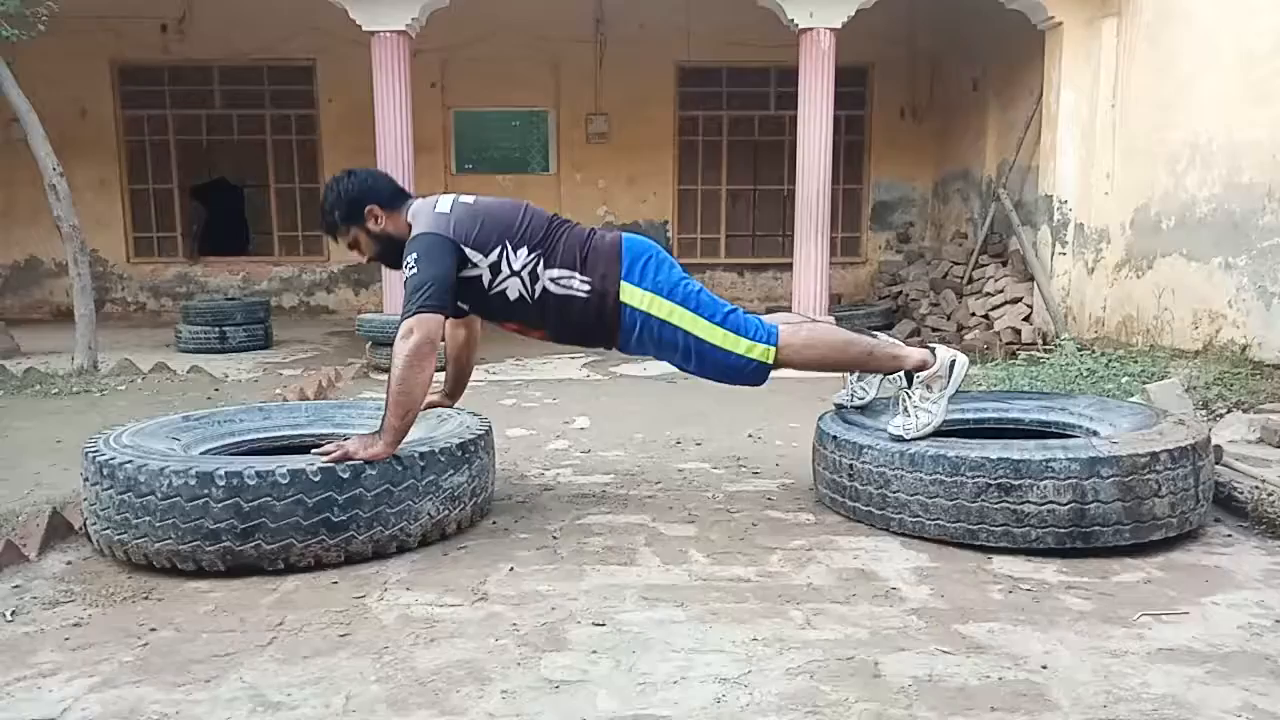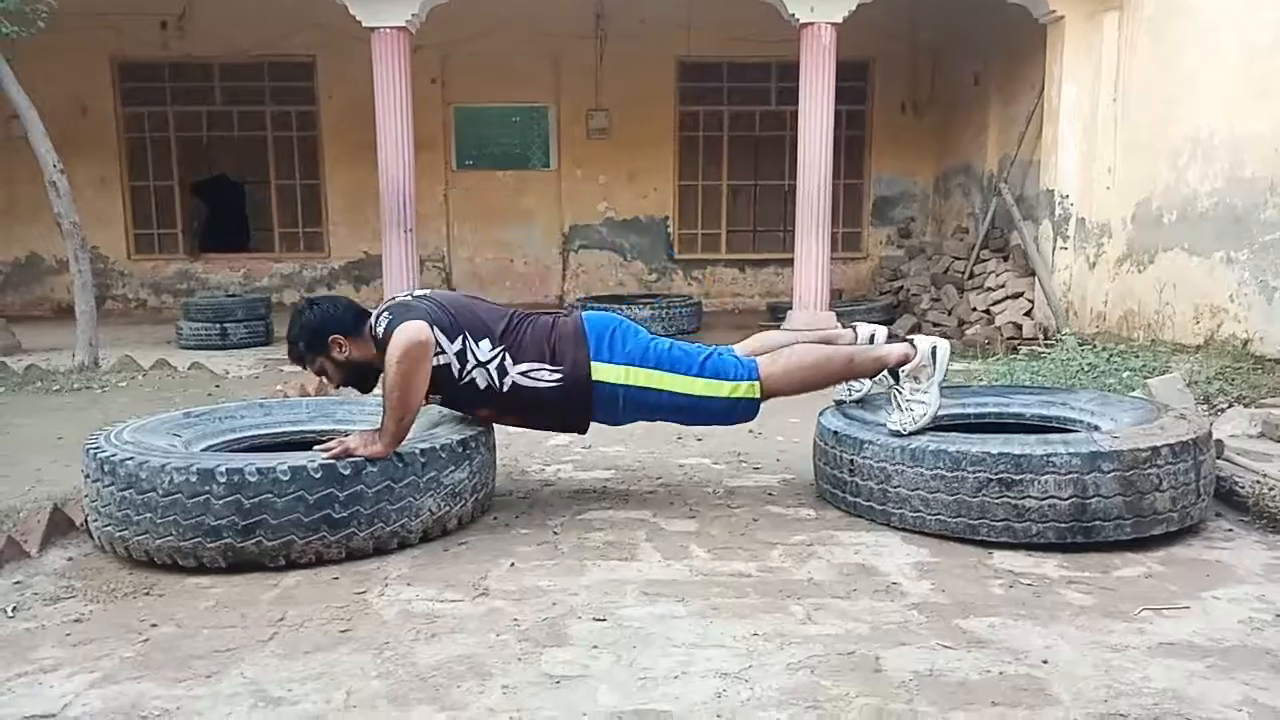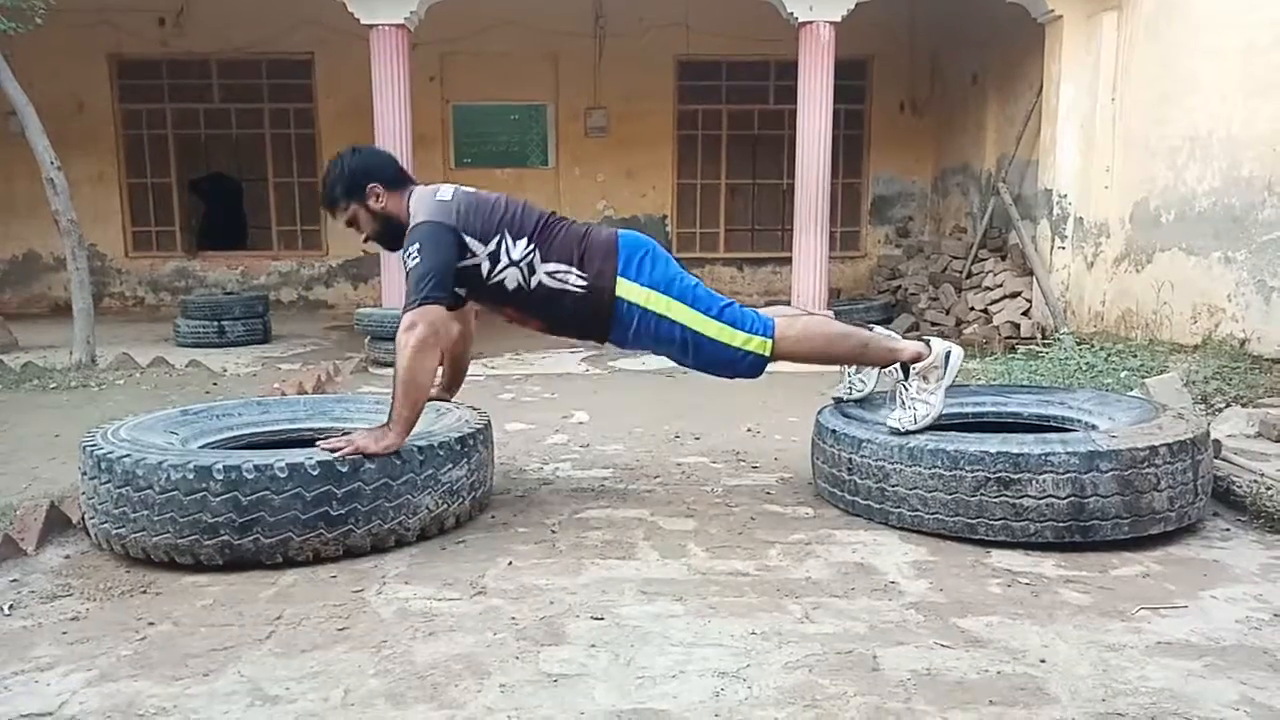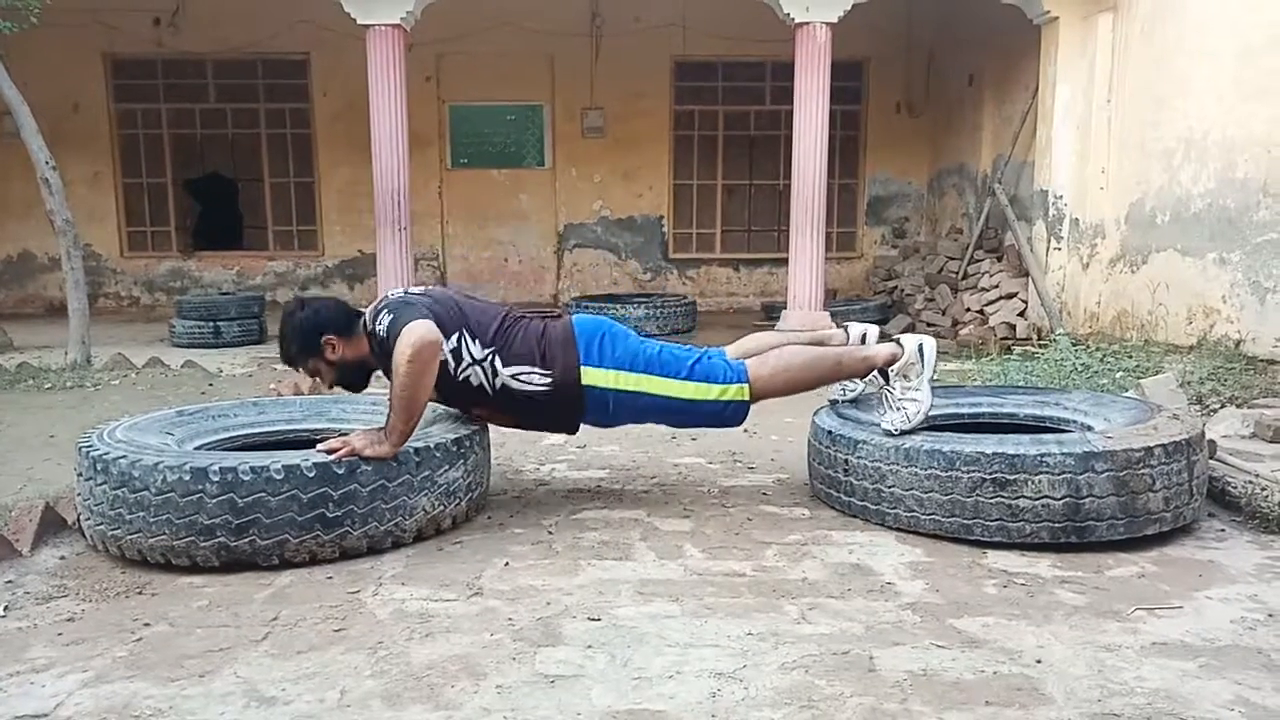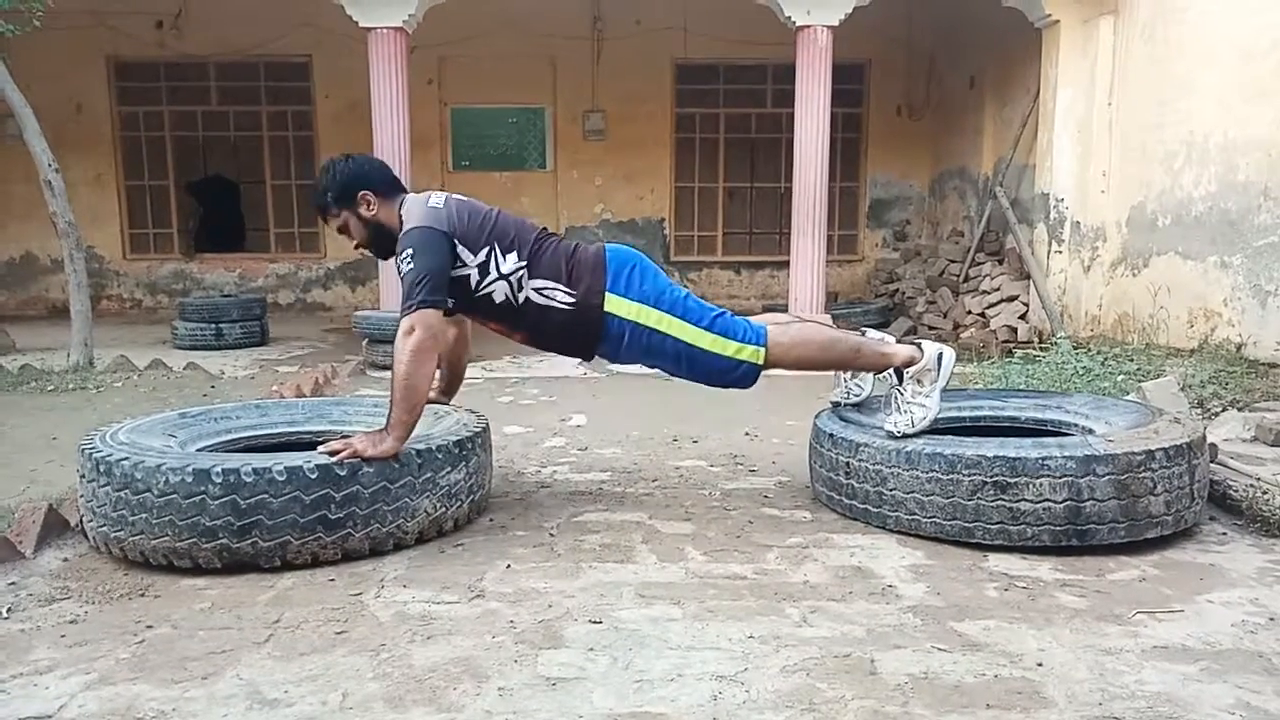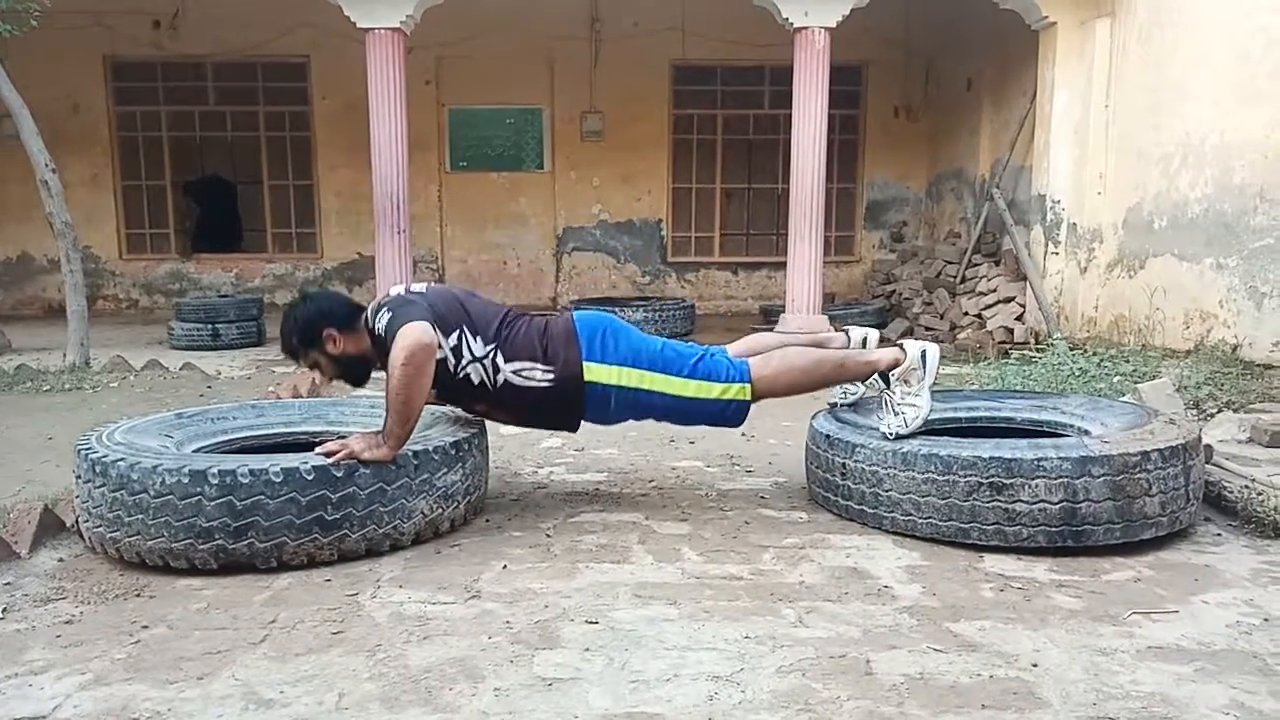
dt=0.5s
person 1, frame 1
left shoulder: (425, 238)
right shoulder: (442, 221)
left elbow: (418, 336)
right elbow: (464, 312)
left wrist: (386, 441)
right wrist: (451, 393)
left hip: (624, 288)
right hip: (616, 280)
left knee: (767, 347)
right knee: (750, 332)
left ankle: (924, 362)
right ankle: (880, 350)
person 1, frame 2
left shoulder: (391, 321)
right shoulder: (420, 312)
left elbow: (414, 345)
left wrist: (385, 440)
right wrist: (442, 392)
left hip: (596, 365)
right hip: (589, 348)
left knee: (754, 380)
right knee: (736, 358)
left ankle: (908, 356)
right ankle: (857, 338)
person 1, frame 3
left shoulder: (426, 226)
right shoulder: (441, 213)
left elbow: (419, 329)
right elbow: (458, 313)
left wrist: (394, 432)
right wrist: (446, 389)
left hip: (622, 282)
right hip: (613, 277)
left knee: (762, 340)
right knee: (751, 328)
left ankle: (919, 354)
right ankle: (875, 340)
person 1, frame 4
left shoulder: (387, 318)
right shoulder: (405, 311)
left elbow: (422, 344)
left wrist: (390, 439)
right wrist: (420, 401)
left hip: (585, 368)
right hip: (578, 350)
left knee: (742, 382)
right knee: (727, 363)
left ankle: (895, 355)
right ankle: (849, 337)
person 1, frame 5
left shoulder: (418, 230)
right shoulder: (433, 219)
left elbow: (420, 331)
right elbow: (456, 316)
left wrist: (392, 437)
right wrist: (444, 392)
left hip: (609, 299)
right hip: (602, 293)
left knee: (755, 349)
right knee: (744, 334)
left ankle: (911, 358)
right ankle: (866, 341)
person 1, frame 6
left shoulder: (389, 318)
right shoulder: (407, 306)
left elbow: (418, 346)
left wrist: (388, 442)
right wrist: (426, 397)
left hip: (588, 363)
right hip: (582, 345)
left knee: (743, 381)
right knee: (727, 360)
left ankle: (897, 359)
right ankle: (849, 340)
